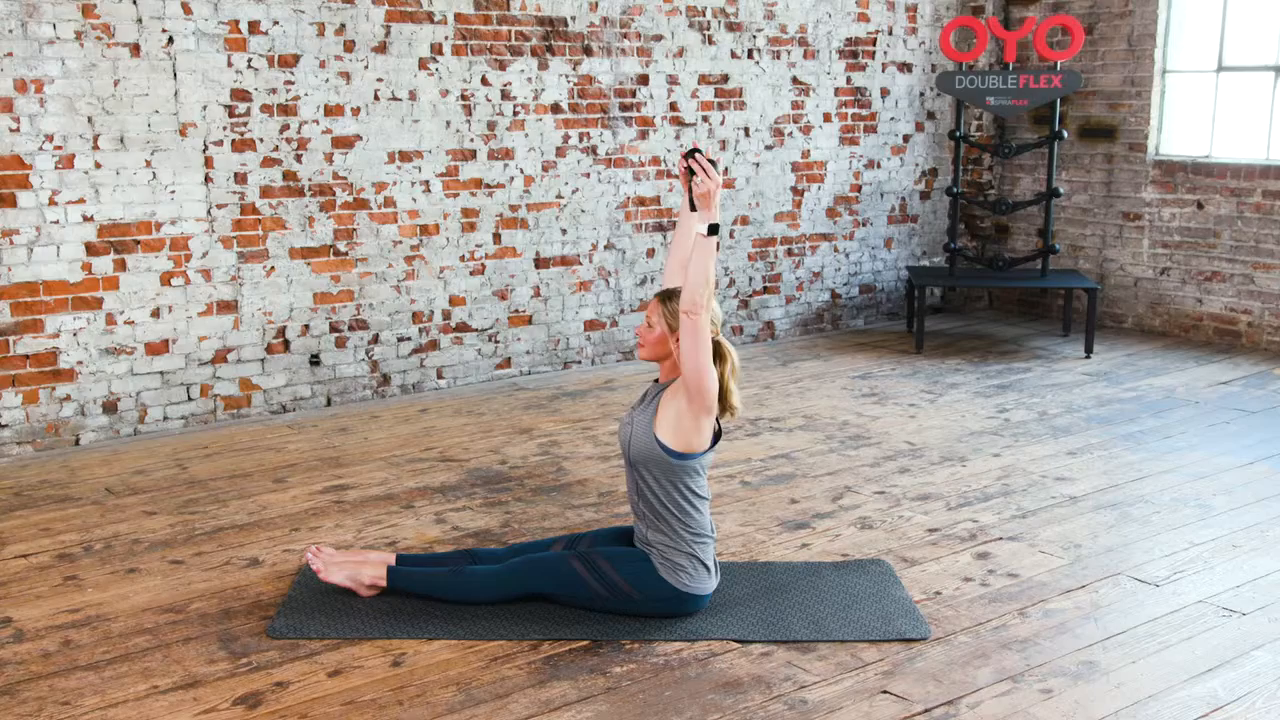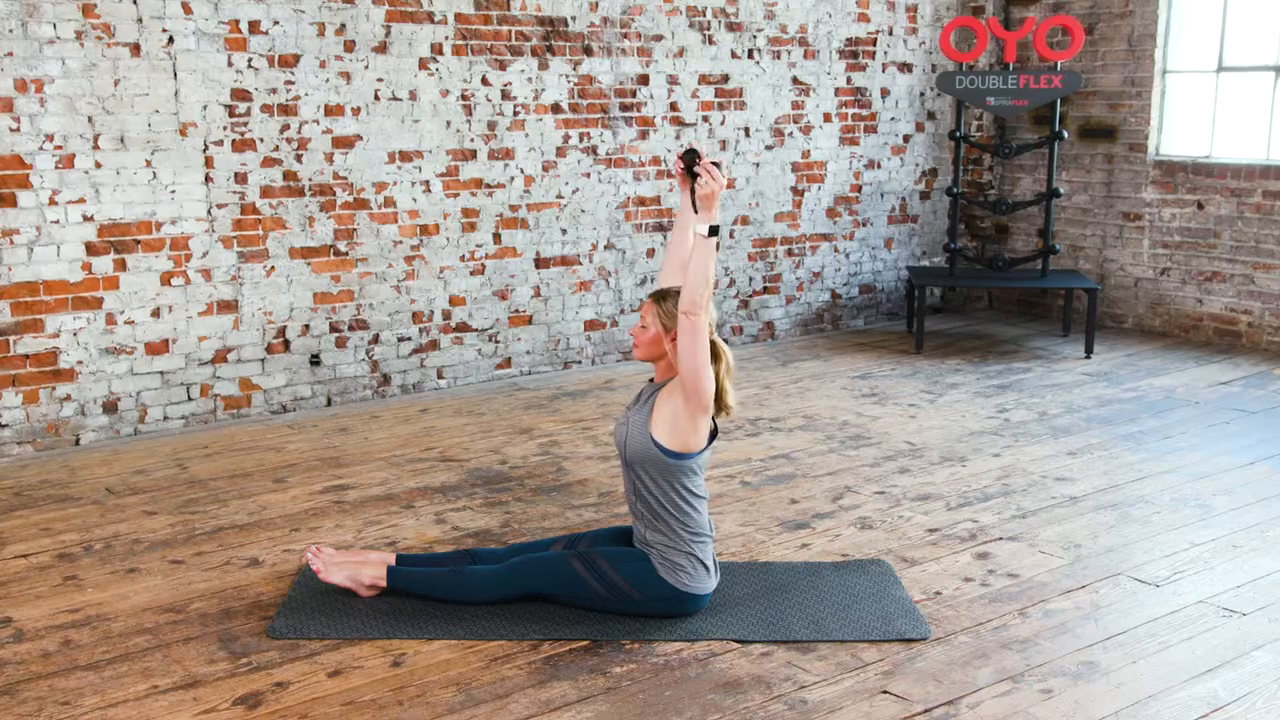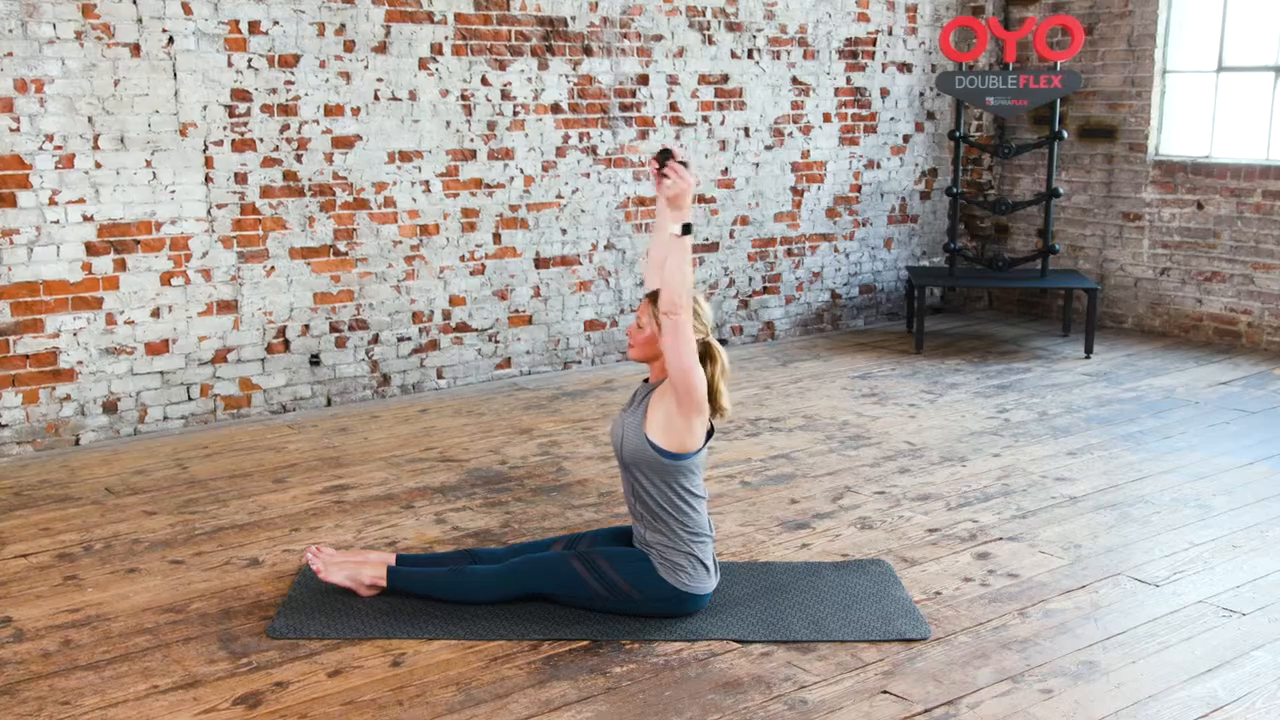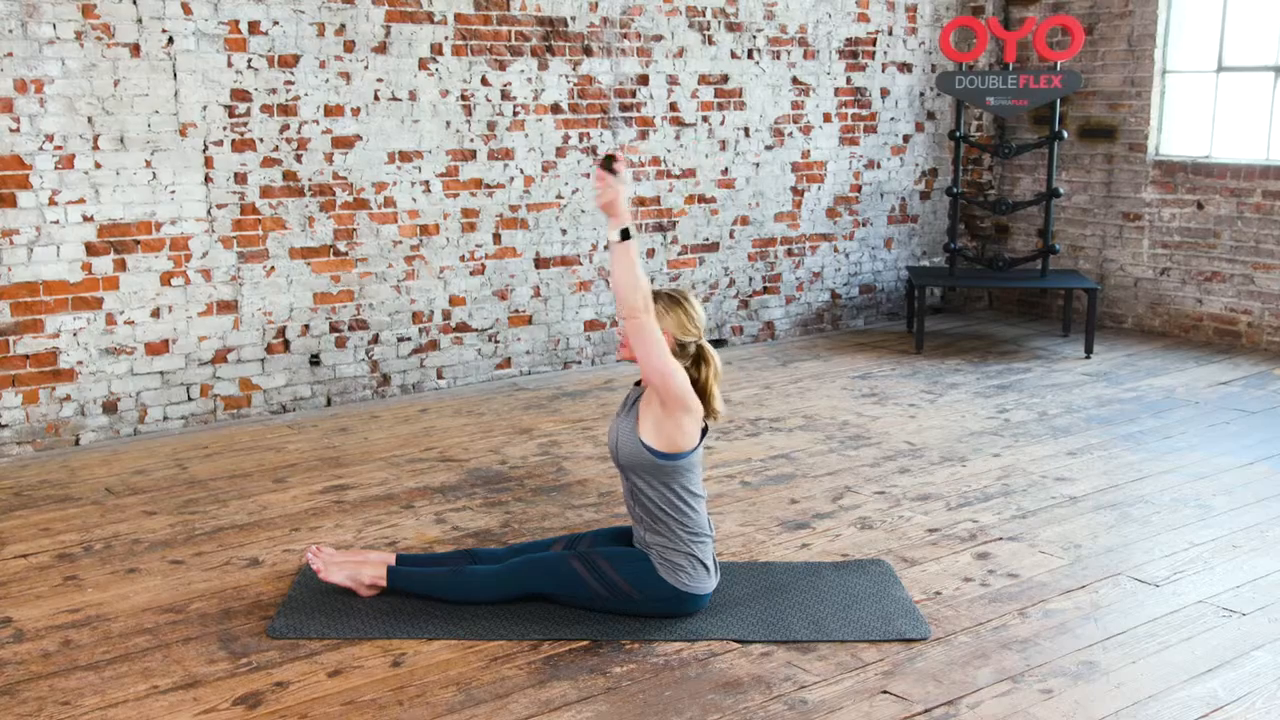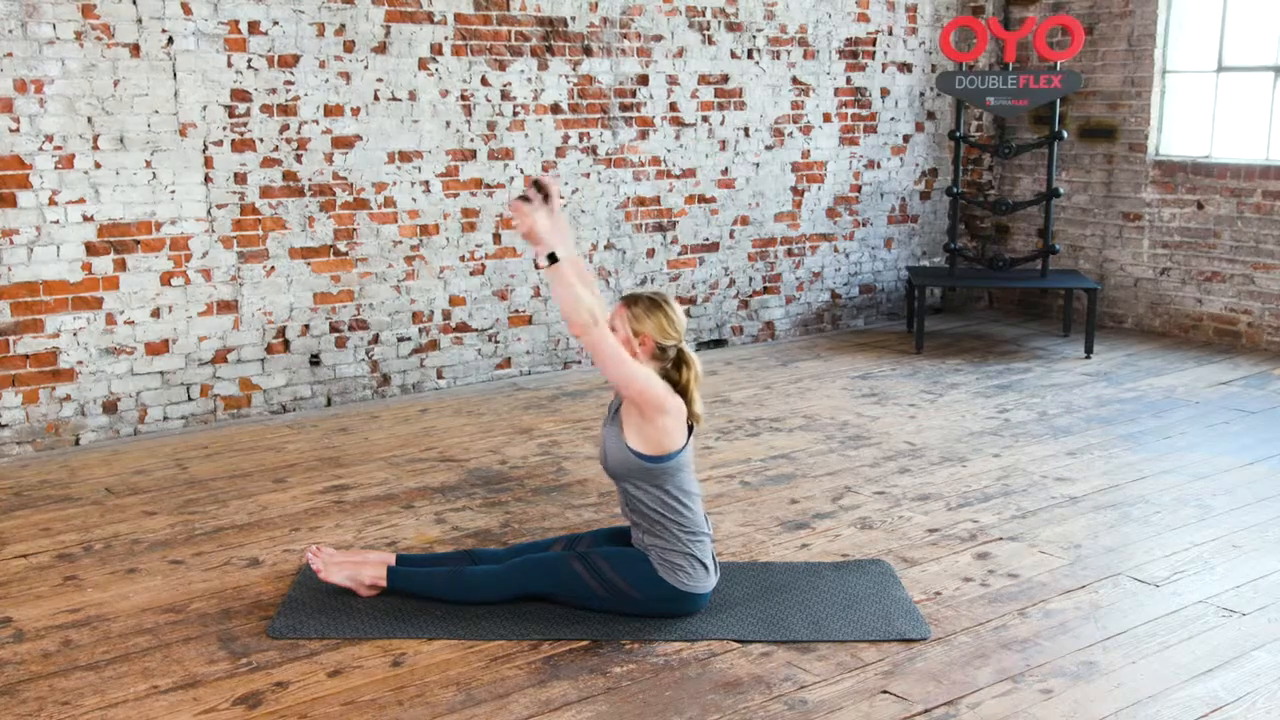
dt=0.2s
person 1, frame 1
left shoulder: (693, 401)
right shoulder: (670, 384)
left elbow: (696, 311)
right elbow: (676, 285)
left wrist: (707, 219)
right wrist: (688, 207)
left hip: (674, 579)
right hip: (654, 546)
left knee: (525, 576)
right knee: (515, 555)
left ankle: (379, 577)
right ankle: (384, 560)
person 1, frame 2
left shoulder: (689, 401)
right shoulder: (665, 384)
left elbow: (692, 311)
right elbow: (671, 288)
left wrist: (708, 220)
right wrist: (686, 208)
left hip: (673, 579)
right hip: (654, 547)
left knee: (528, 575)
right knee: (518, 554)
left ankle: (379, 577)
right ankle: (383, 560)
person 1, frame 3
left shoulder: (684, 401)
right shoulder: (660, 385)
left elbow: (675, 312)
right elbow: (660, 297)
left wrist: (680, 219)
right wrist: (665, 207)
left hip: (674, 579)
right hip: (654, 548)
left knee: (527, 576)
right knee: (516, 555)
left ankle: (377, 578)
right ankle: (383, 561)
person 1, frame 4
left shoulder: (676, 400)
right shoulder: (654, 387)
left elbow: (637, 314)
right elbow: (639, 308)
left wrist: (621, 225)
right wrist: (617, 219)
left hip: (674, 579)
right hip: (652, 547)
left knee: (526, 577)
right knee: (515, 555)
left ankle: (378, 577)
right ankle: (384, 561)
person 1, frame 5
left shoulder: (656, 402)
right shoulder: (641, 386)
left elbow: (587, 327)
right elbow: (590, 303)
left wrist: (547, 248)
right wrist: (558, 226)
left hip: (674, 579)
right hip: (652, 548)
left knee: (526, 576)
right knee: (510, 555)
left ankle: (380, 578)
right ankle: (384, 562)
